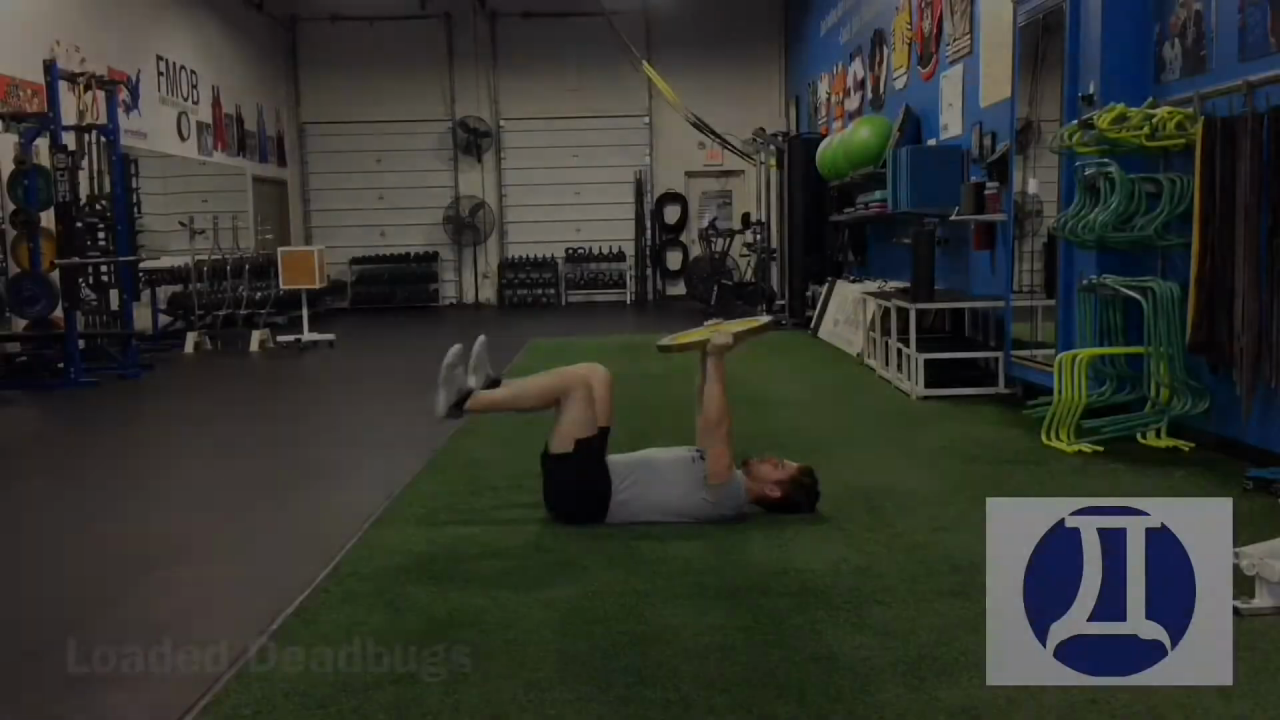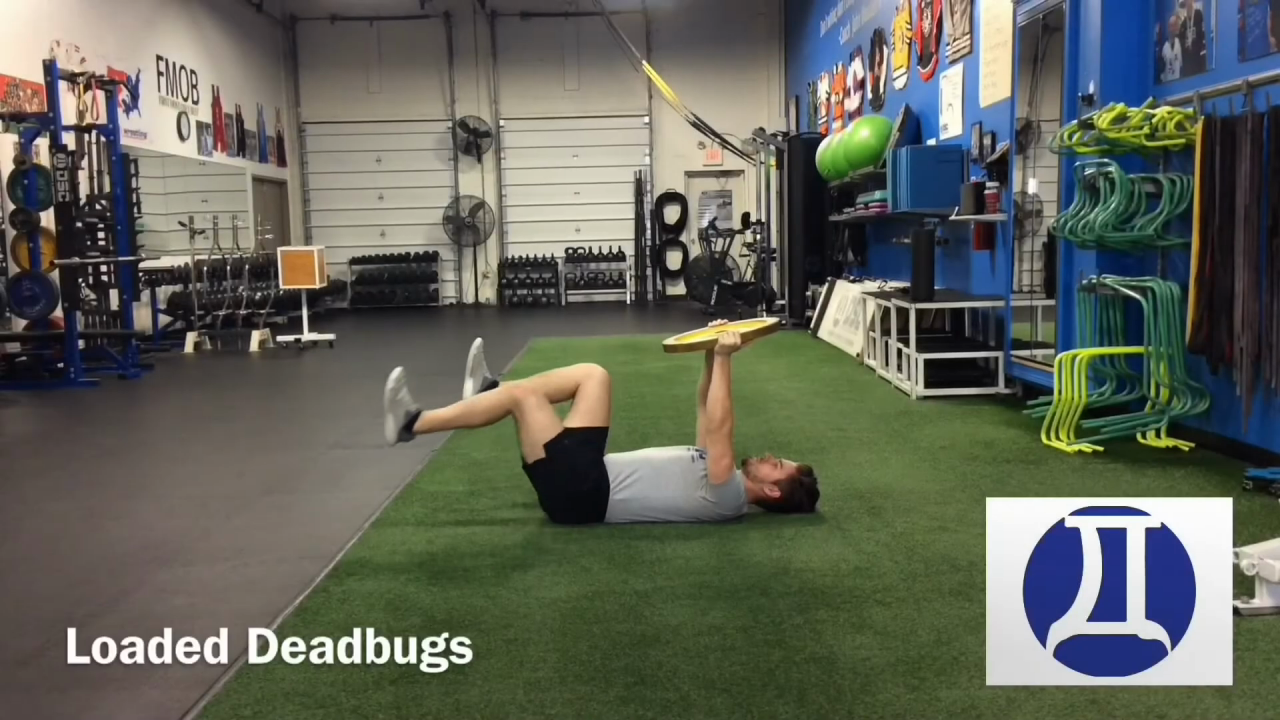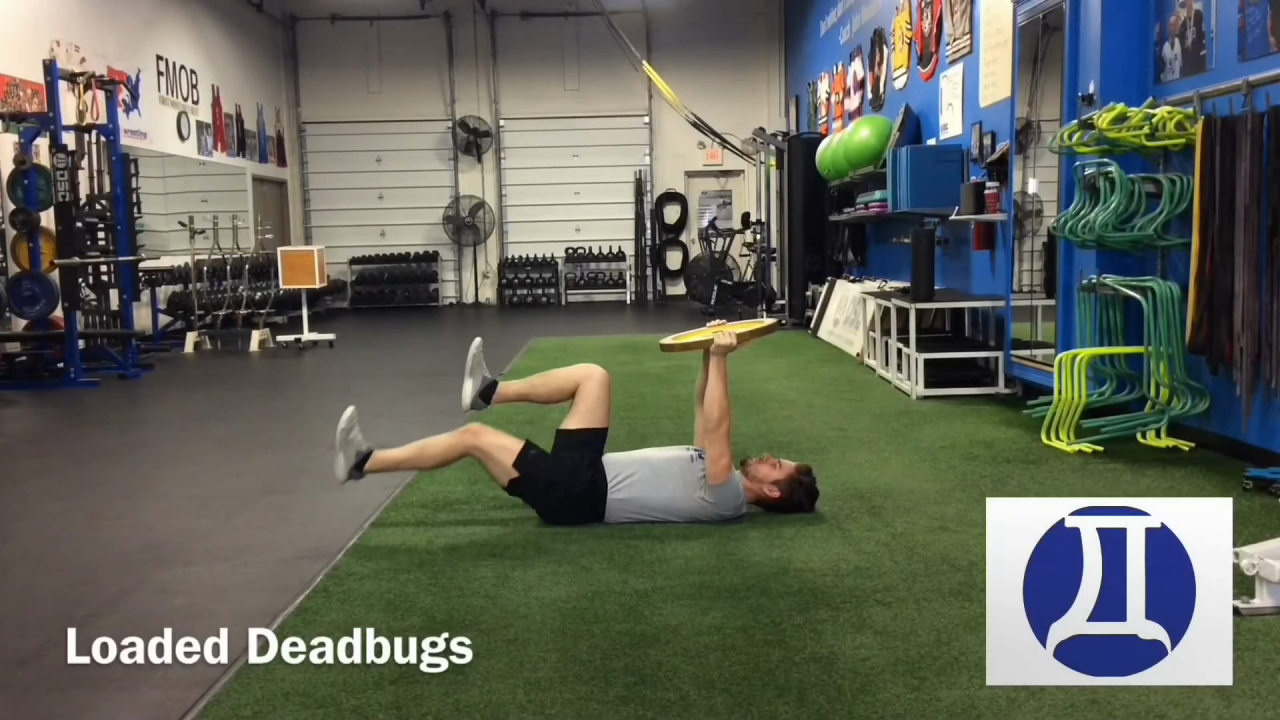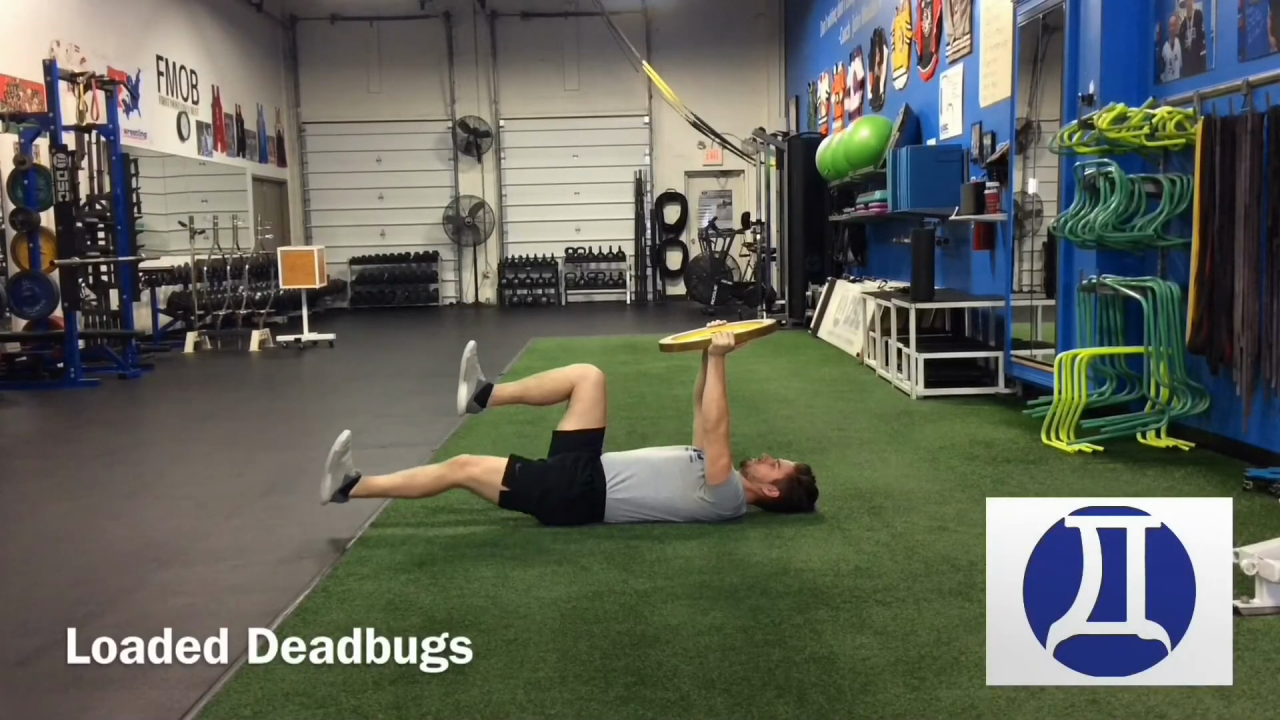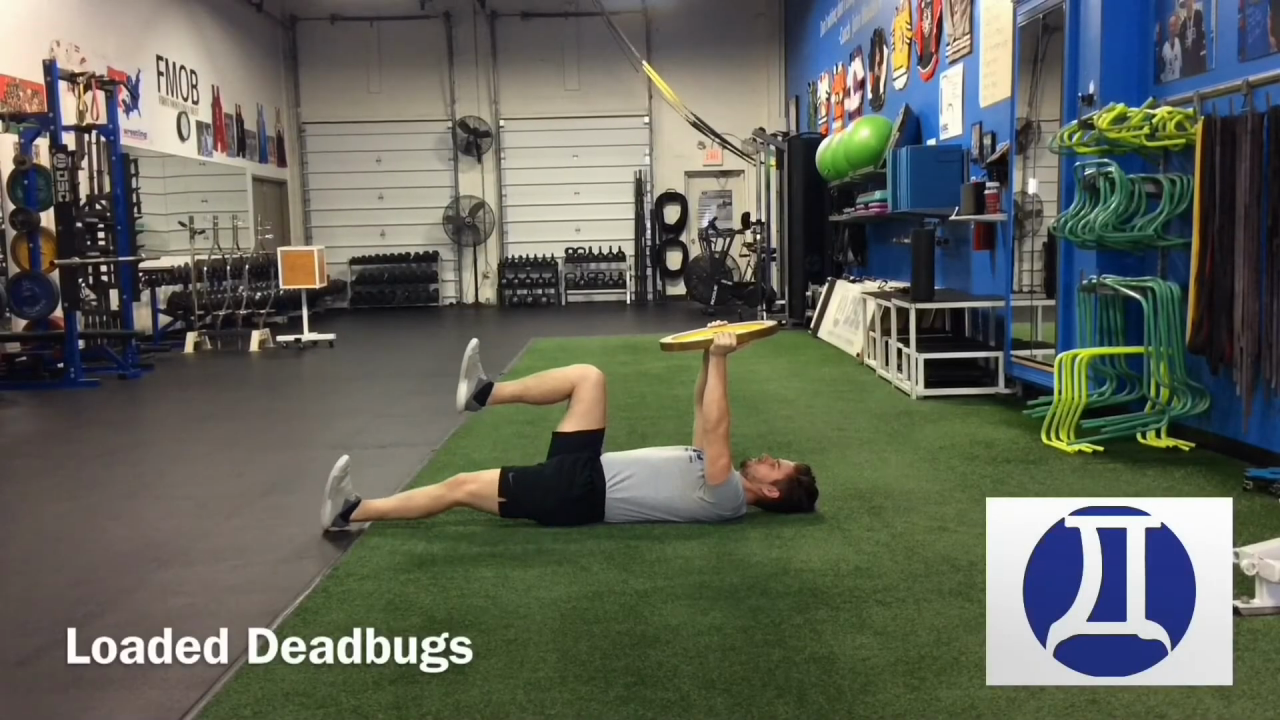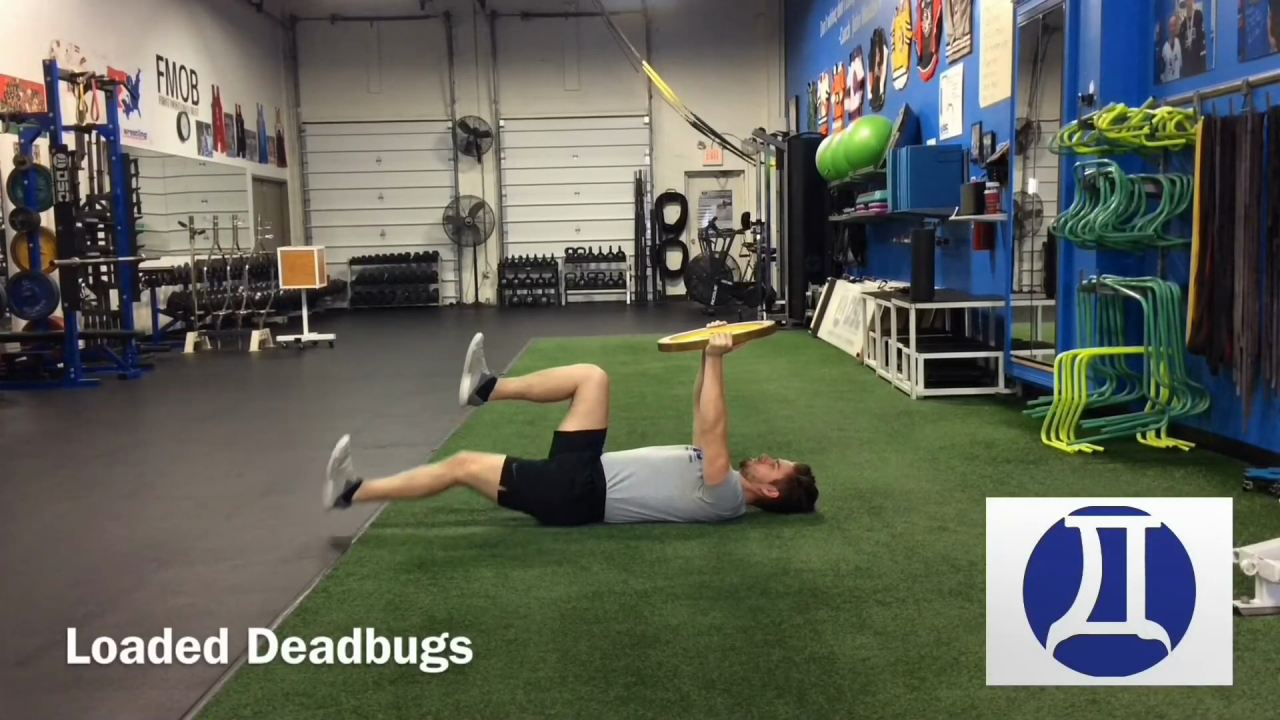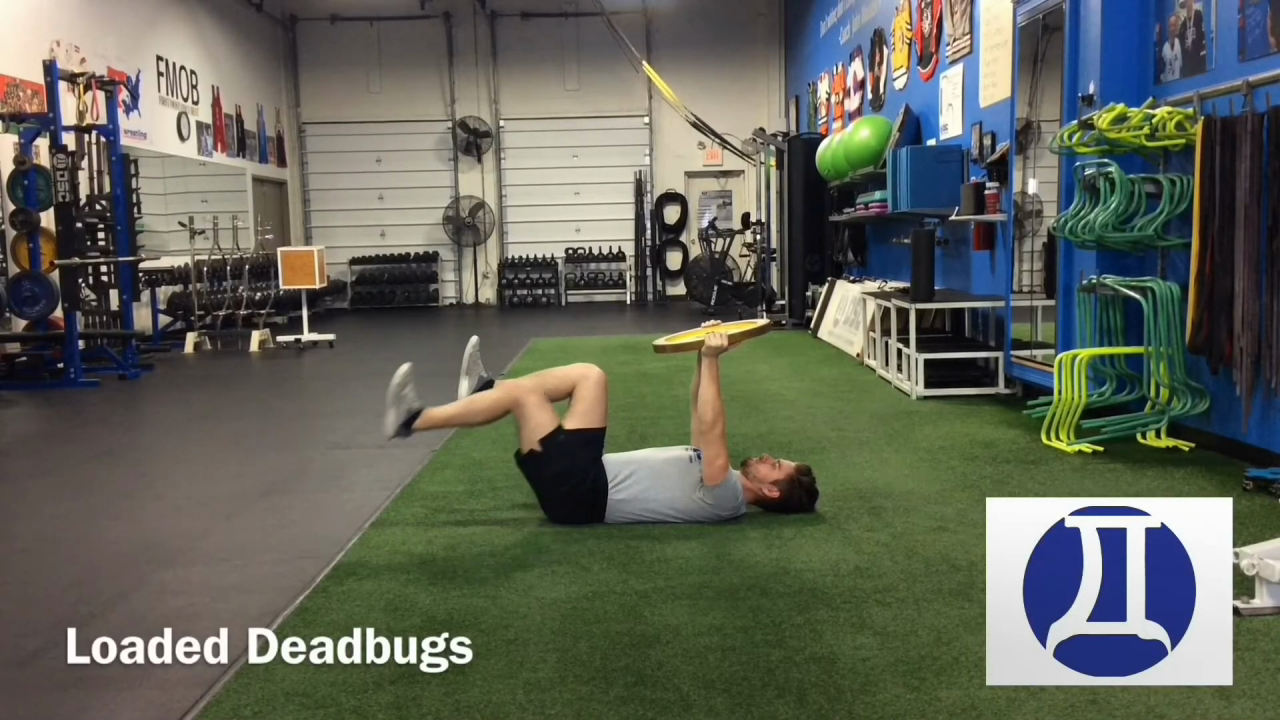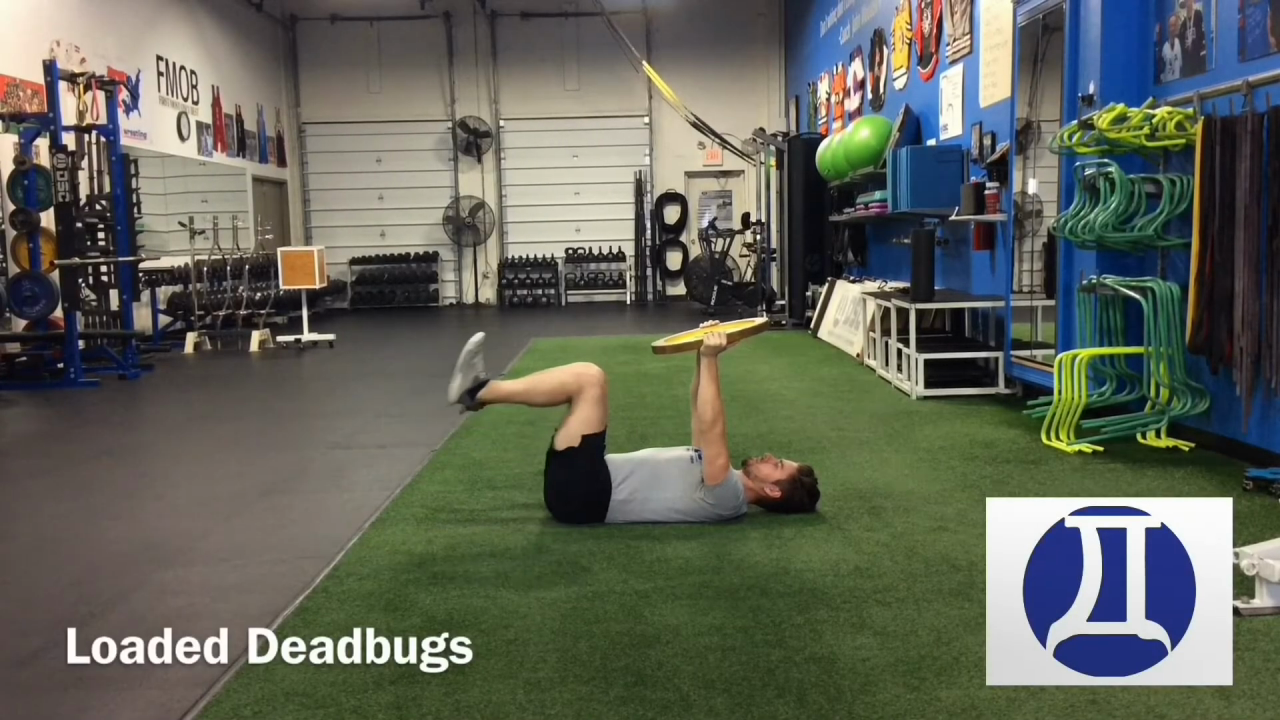
dt=0.4s
person 1, frame 1
left shoulder: (728, 496)
right shoulder: (725, 481)
left elbow: (716, 429)
right elbow: (706, 417)
left wrist: (715, 359)
right wrist: (709, 359)
left hip: (584, 494)
right hip: (597, 478)
left knee: (578, 381)
right knee: (594, 375)
left ankle: (464, 402)
right ankle: (493, 390)
person 1, frame 2
left shoulder: (728, 497)
right shoulder: (724, 478)
left elbow: (719, 429)
right elbow: (705, 411)
left wrist: (723, 360)
right wrist: (711, 356)
left hip: (581, 494)
right hip: (590, 472)
left knee: (521, 395)
right knee: (593, 374)
left ankle: (412, 422)
right ankle: (491, 391)
person 1, frame 3
left shoulder: (726, 496)
right shoulder: (722, 477)
left elbow: (717, 430)
right elbow: (704, 414)
left wrist: (719, 359)
right wrist: (708, 357)
left hip: (579, 494)
right hip: (586, 471)
left knee: (474, 436)
right knee: (592, 375)
left ankle: (365, 462)
right ankle: (490, 391)
person 1, frame 4
left shoulder: (726, 497)
right shoulder: (722, 478)
left elbow: (716, 429)
right elbow: (703, 414)
left wrist: (718, 361)
right wrist: (707, 358)
left hip: (579, 494)
right hip: (585, 471)
left knee: (464, 467)
right knee: (588, 376)
left ankle: (352, 485)
right ankle: (486, 394)
person 1, frame 5
left shoulder: (726, 498)
right shoulder: (724, 479)
left elbow: (716, 430)
right elbow: (703, 413)
left wrist: (719, 360)
right wrist: (709, 359)
left hip: (580, 495)
right hip: (585, 471)
left knee: (463, 487)
right knee: (588, 376)
left ankle: (352, 511)
right ankle: (485, 393)
person 1, frame 6
left shoulder: (726, 496)
right shoulder: (723, 479)
left elbow: (713, 430)
right elbow: (703, 416)
left wrist: (715, 361)
right wrist: (710, 359)
left hip: (579, 495)
right hip: (585, 473)
left knee: (466, 467)
right knee: (592, 376)
left ankle: (354, 492)
right ankle: (487, 388)
person 1, frame 7
left shoulder: (726, 498)
right shoulder: (721, 479)
left elbow: (711, 431)
right elbow: (704, 426)
left wrist: (711, 361)
right wrist: (704, 360)
left hip: (580, 496)
right hip: (590, 475)
left knee: (525, 392)
right knee: (589, 375)
left ankle: (412, 419)
right ankle: (484, 390)
person 1, frame 8
left shoulder: (726, 497)
right shoulder: (727, 479)
left elbow: (710, 431)
right elbow: (705, 429)
left wrist: (709, 361)
right wrist: (705, 359)
left hip: (582, 495)
right hip: (593, 481)
left knee: (588, 382)
right knee: (588, 373)
left ankle: (478, 390)
right ankle: (485, 391)
